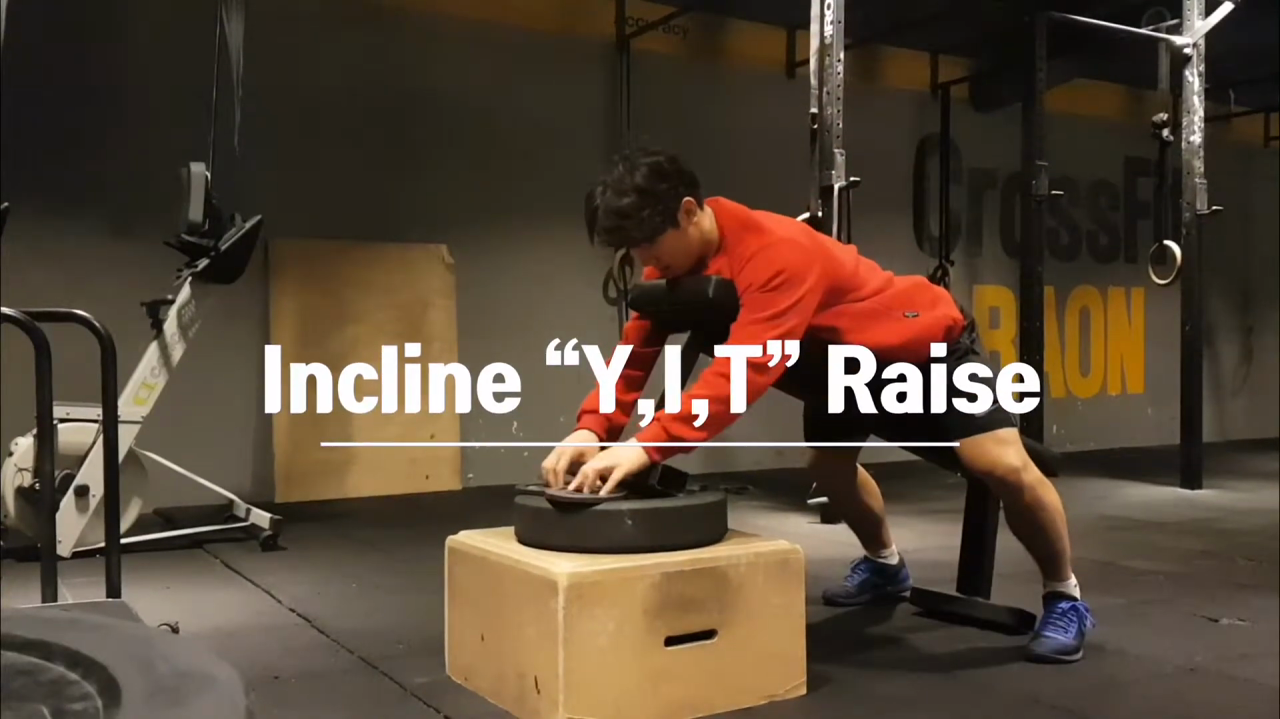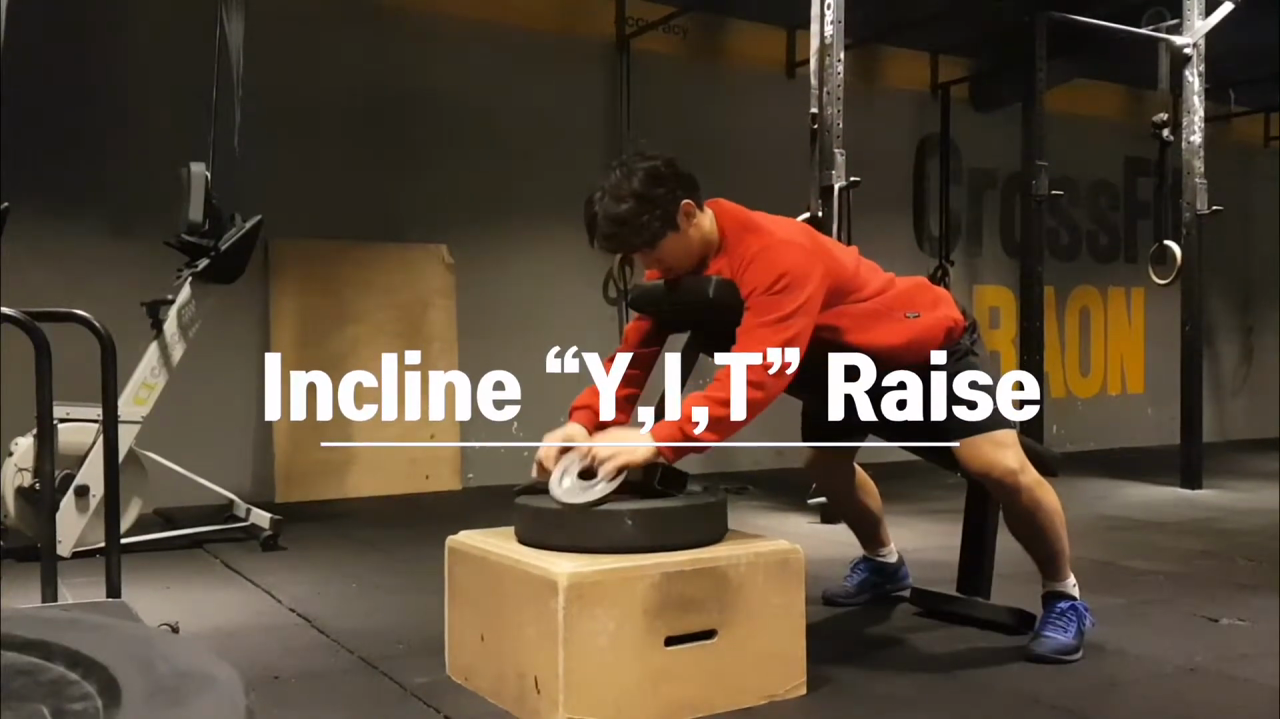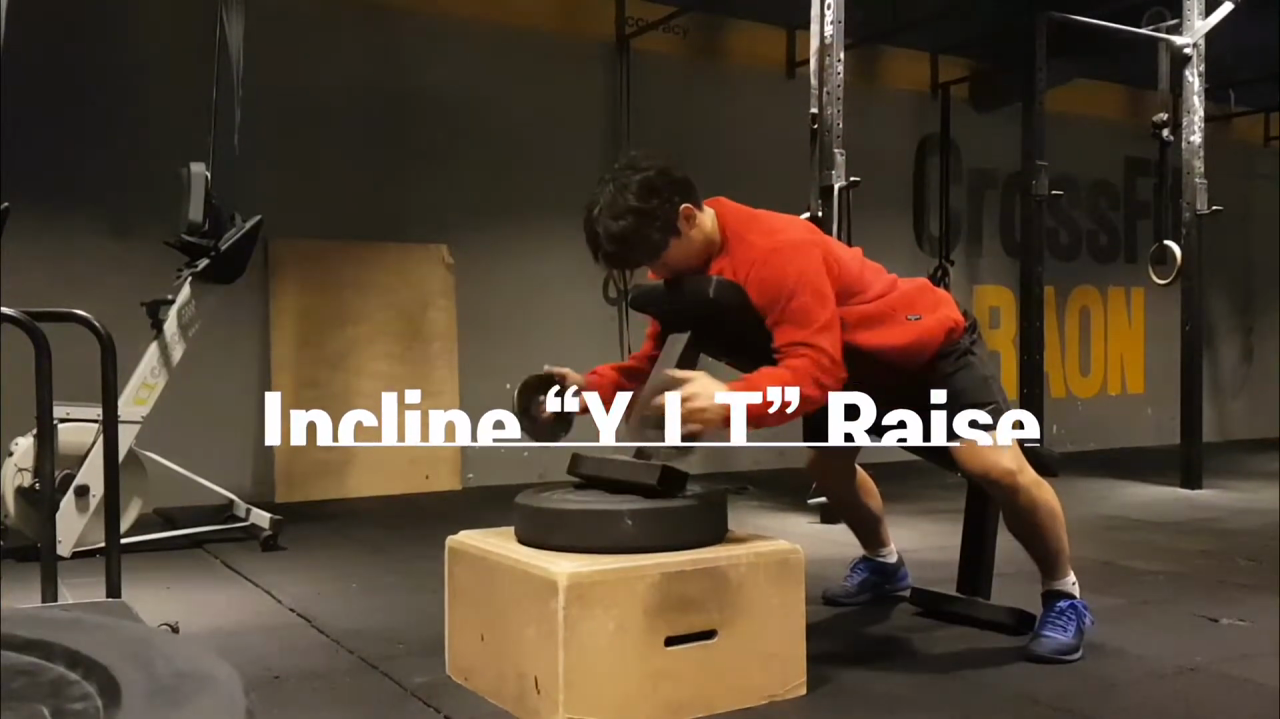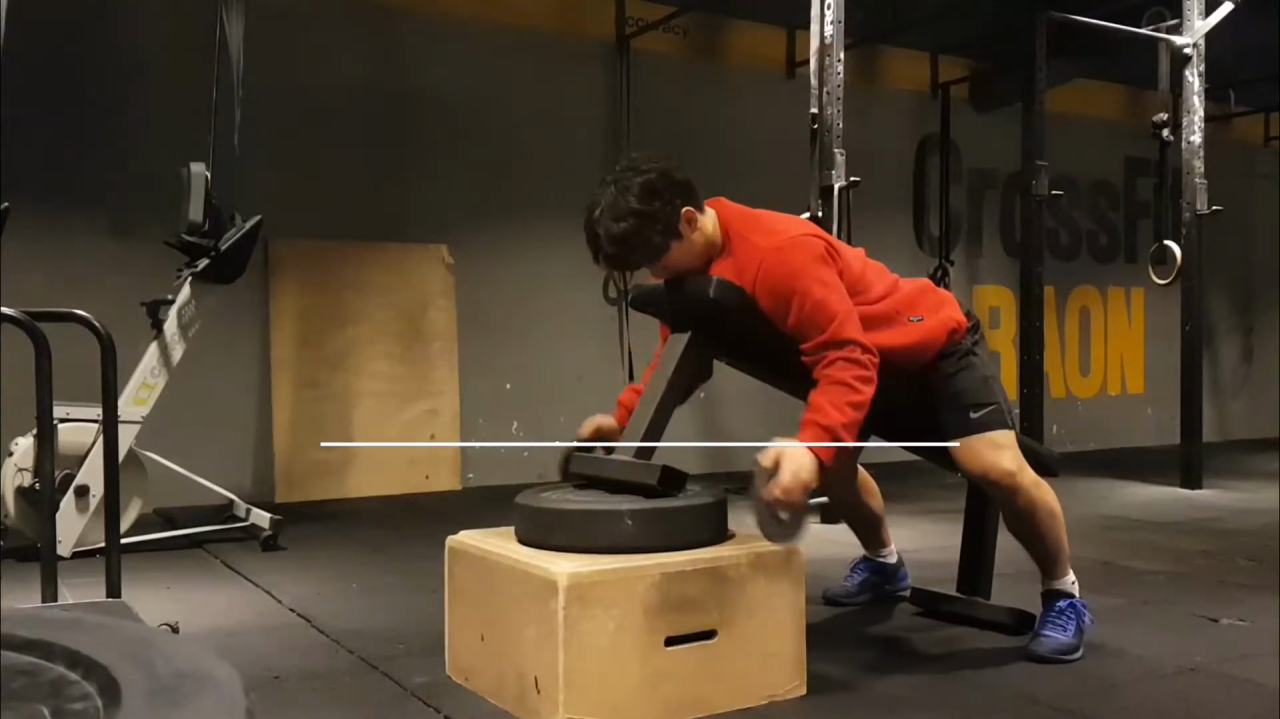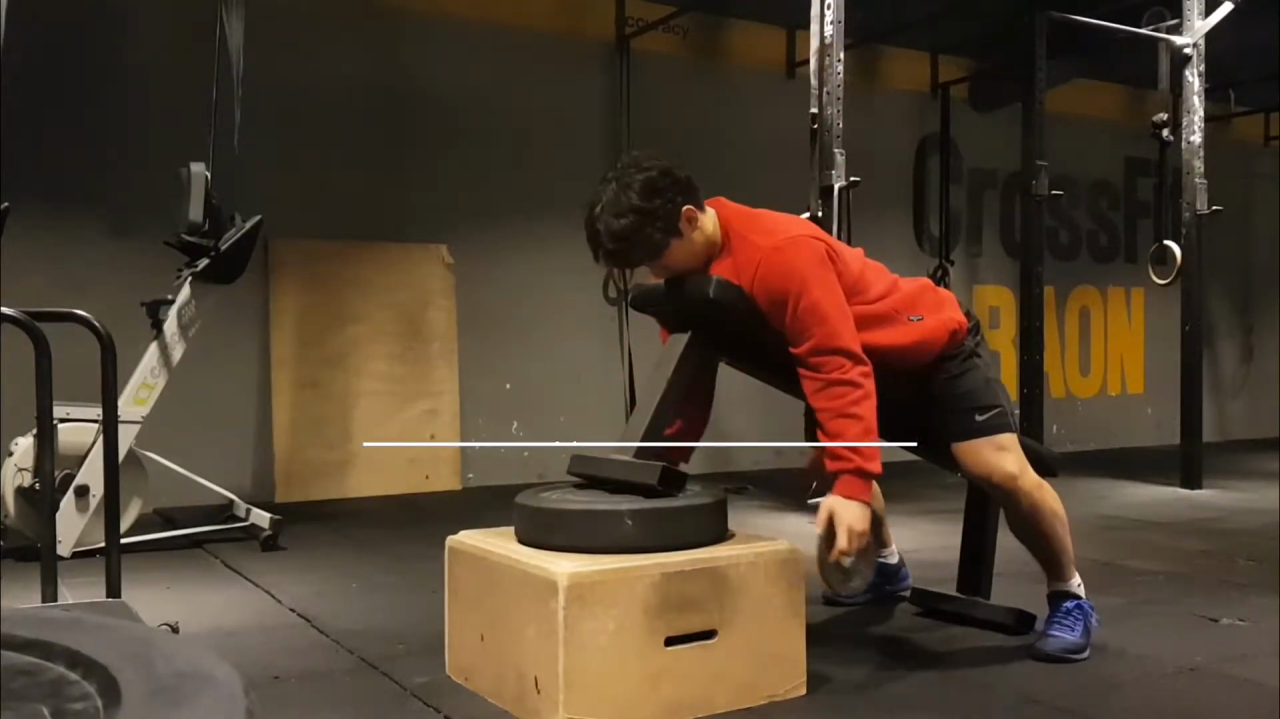
dt=0.3s
person 1, frame 1
left shoulder: (776, 252)
right shoulder: (676, 263)
left elbow: (744, 368)
right elbow: (636, 353)
left wrist: (647, 446)
right wrist: (590, 430)
left hip: (927, 342)
left knee: (1001, 465)
right knee: (827, 463)
left ankle: (1065, 598)
right ankle: (884, 564)
person 1, frame 2
left shoulder: (774, 253)
right shoulder: (681, 261)
left elbow: (760, 373)
right elbow: (638, 354)
left wrist: (659, 439)
right wrist: (584, 420)
left hip: (927, 342)
right hip: (852, 357)
left knee: (999, 466)
right knee: (824, 460)
left ankle: (1064, 598)
right ankle: (884, 562)
person 1, frame 3
left shoulder: (779, 251)
right shoulder: (685, 263)
left elbow: (814, 368)
right elbow: (656, 355)
left wrist: (731, 402)
right wrist: (593, 388)
left hip: (930, 343)
right hip: (858, 360)
left knee: (996, 467)
right knee: (826, 462)
left ankle: (1064, 597)
right ankle: (883, 563)
person 1, frame 4
left shoulder: (782, 252)
right shoulder: (688, 266)
left elbow: (847, 358)
left wrist: (811, 444)
right wrist: (624, 417)
left hip: (932, 343)
right hip: (864, 353)
left knee: (996, 467)
right knee: (827, 464)
left ankle: (1063, 596)
right ankle: (884, 563)
person 1, frame 5
left shoulder: (782, 253)
right shoulder: (690, 265)
left elbow: (839, 369)
left wrist: (850, 485)
left hip: (933, 343)
right hip: (870, 358)
left knee: (1000, 470)
right knee: (824, 464)
left ankle: (1069, 598)
right ankle: (885, 564)
